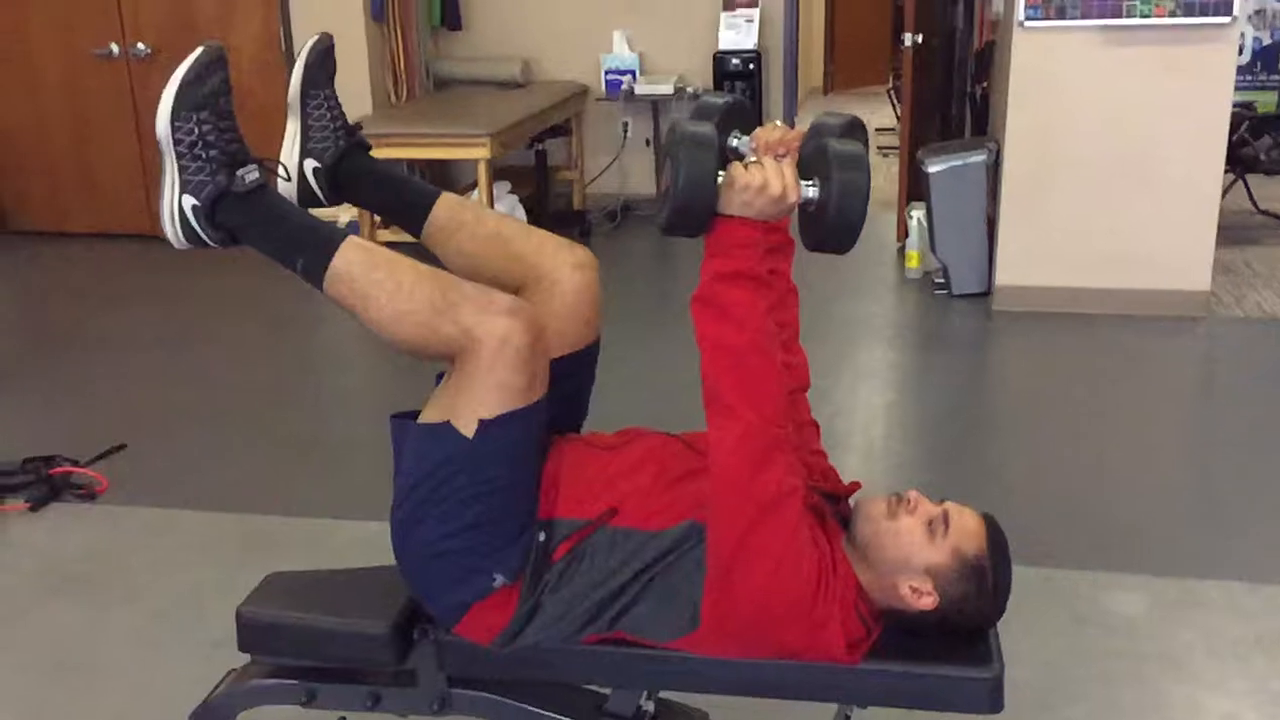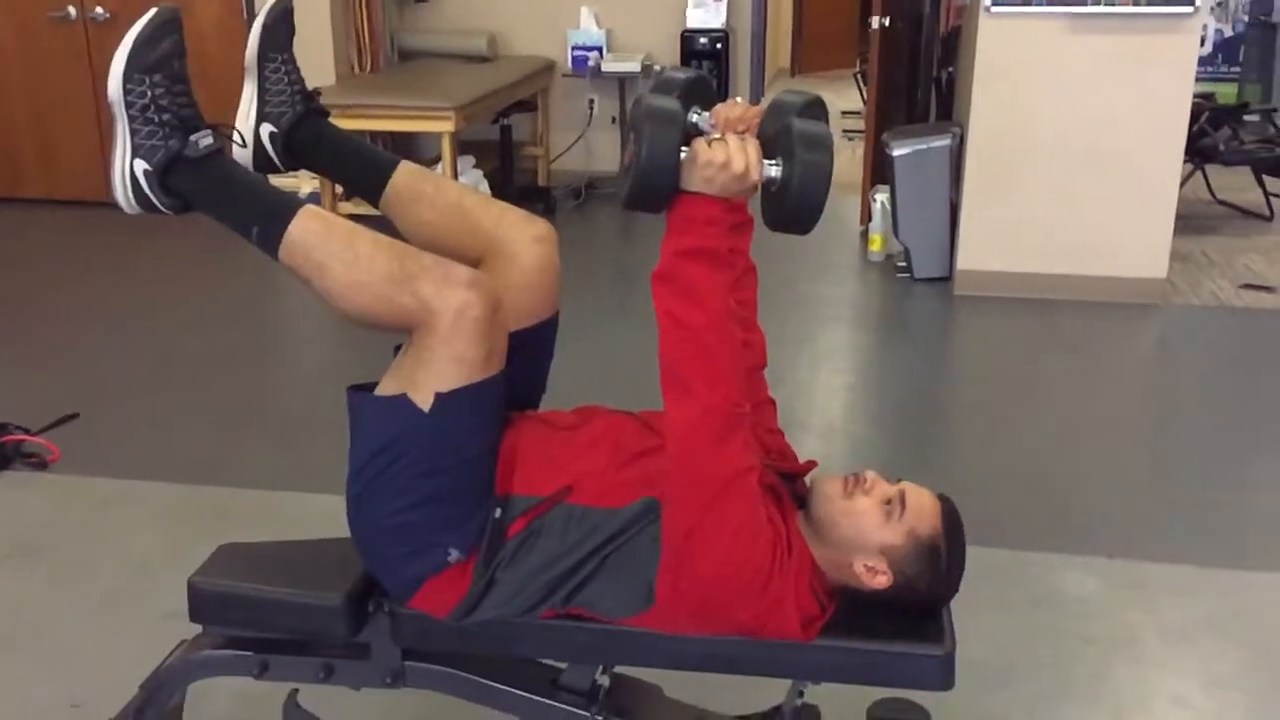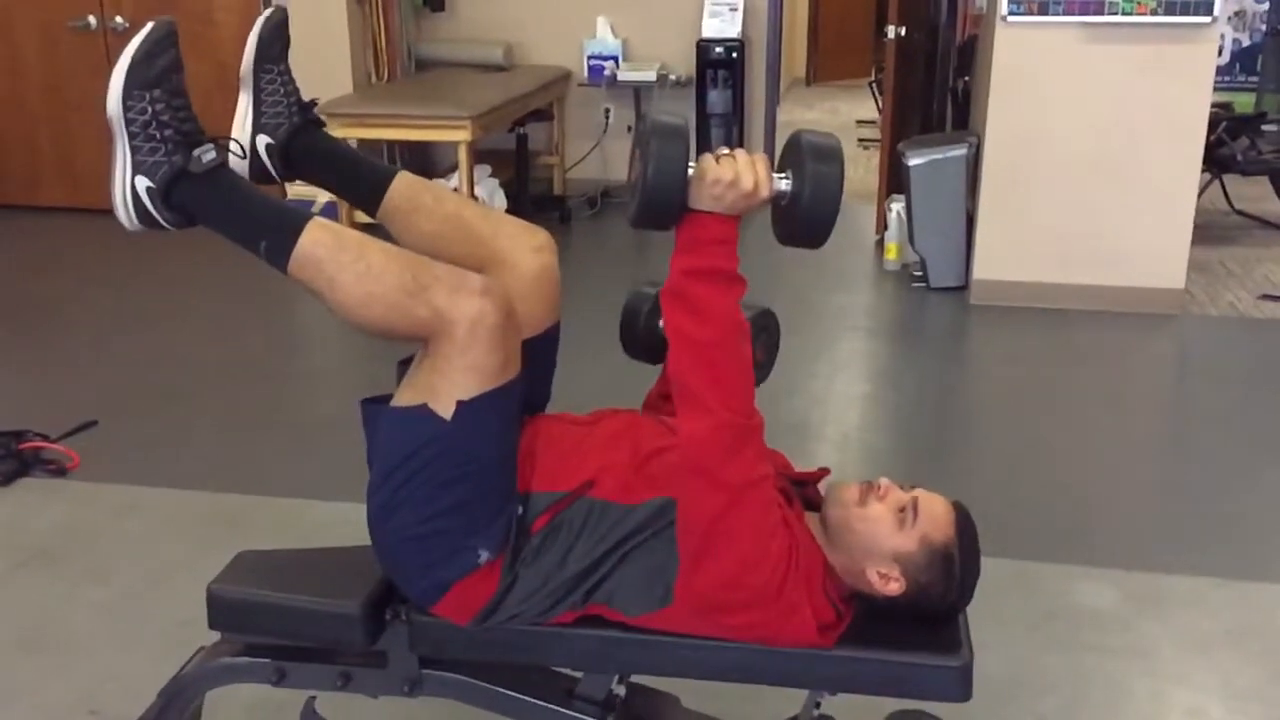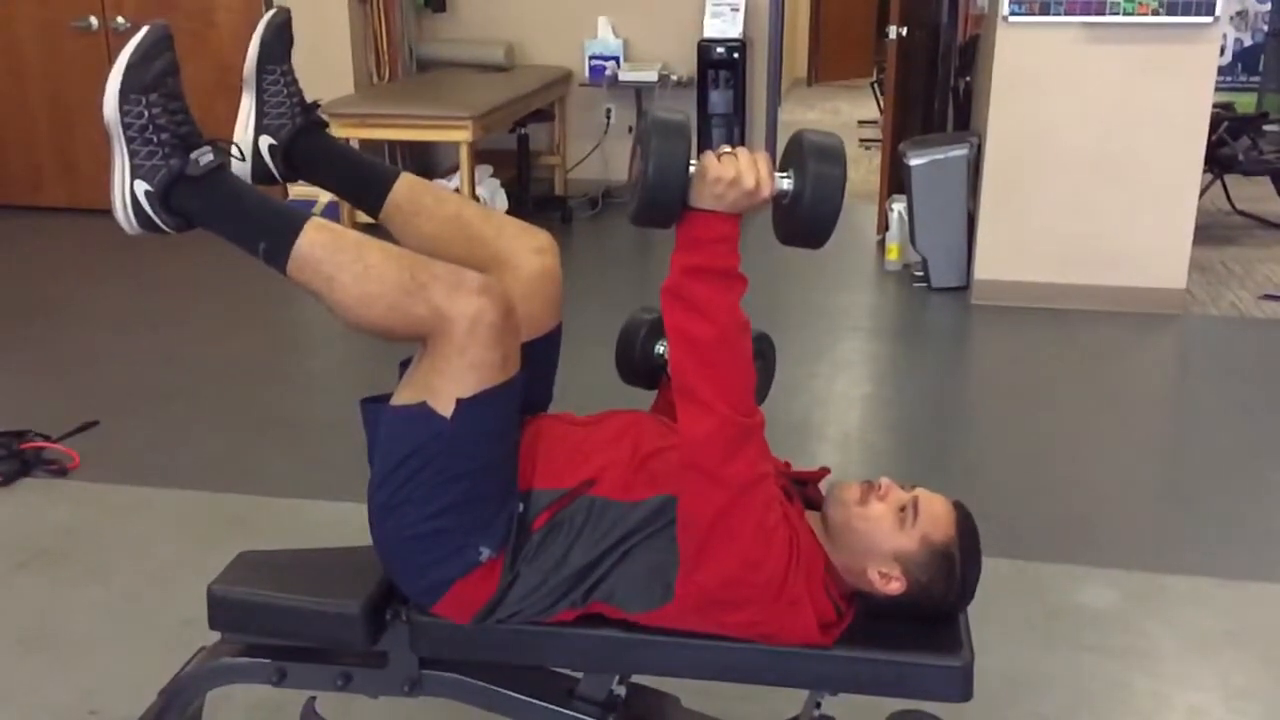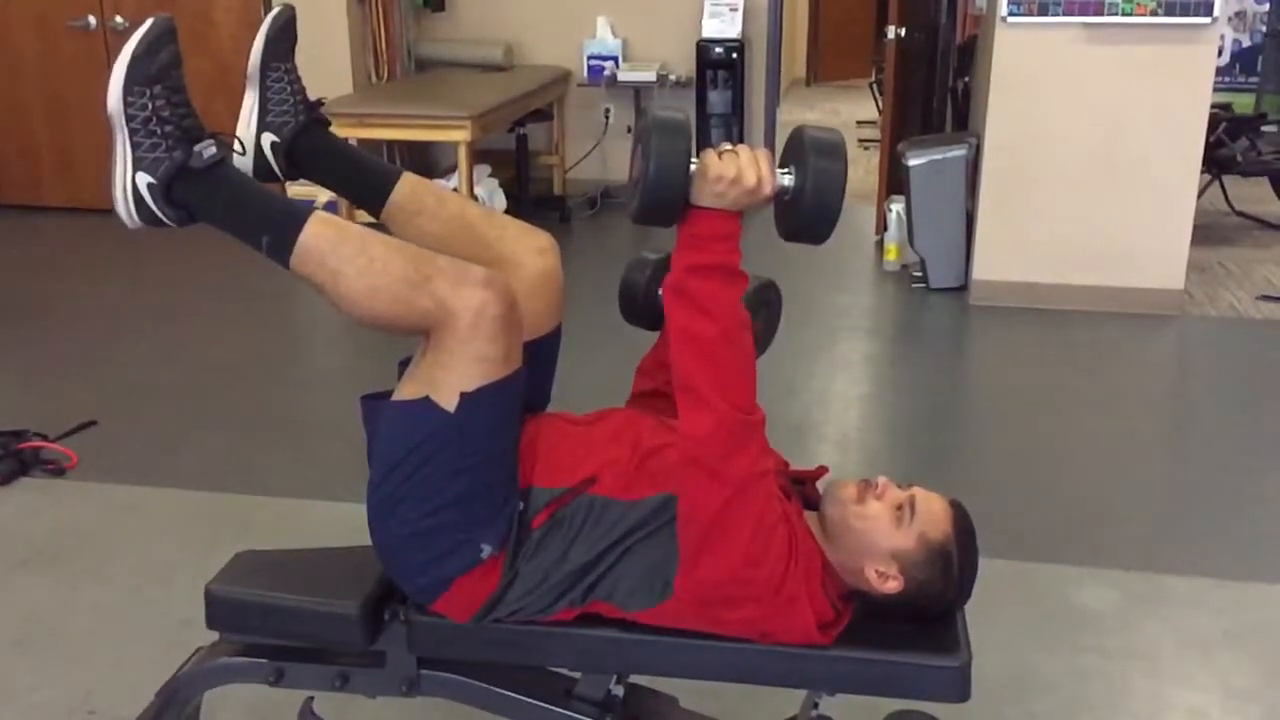
dt=1s
person 1, frame 1
left shoulder: (796, 602)
right shoulder: (818, 504)
left elbow: (748, 425)
right elbow: (776, 400)
left wrist: (741, 227)
right wrist: (766, 222)
left hip: (490, 576)
right hip: (537, 497)
left knee: (500, 325)
right knee: (565, 274)
left ankle: (229, 200)
right ankle: (333, 166)
person 1, frame 2
left shoulder: (752, 578)
right shoulder: (777, 487)
left elbow: (706, 404)
right elbow: (733, 374)
left wrist: (705, 205)
right wrist: (727, 203)
left hip: (444, 550)
right hip: (495, 466)
left knee: (459, 298)
right knee: (526, 245)
left ankle: (181, 167)
right ankle: (289, 133)
person 1, frame 3
left shoulder: (769, 580)
right shoulder: (782, 502)
left elbow: (717, 426)
right elbow: (687, 429)
left wrist: (712, 225)
right wrist: (690, 349)
left hip: (464, 554)
right hip: (505, 476)
left knee: (474, 306)
right knee: (524, 256)
left ankle: (185, 182)
right ankle: (285, 141)
person 1, frame 4
left shoulder: (769, 579)
right shoulder: (781, 505)
left elbow: (719, 422)
right elbow: (691, 432)
left wrist: (711, 222)
right wrist: (691, 352)
left hip: (463, 554)
right hip: (508, 478)
left knee: (471, 304)
right knee: (527, 257)
left ankle: (182, 184)
right ankle: (286, 143)
person 1, frame 5
left shoulder: (766, 578)
right shoulder: (775, 503)
left elbow: (721, 418)
right elbow: (664, 421)
left wrist: (713, 221)
right wrist: (692, 298)
left hip: (463, 548)
right hip: (504, 477)
left knee: (475, 297)
right knee: (529, 258)
left ankle: (184, 179)
right ankle: (289, 141)
